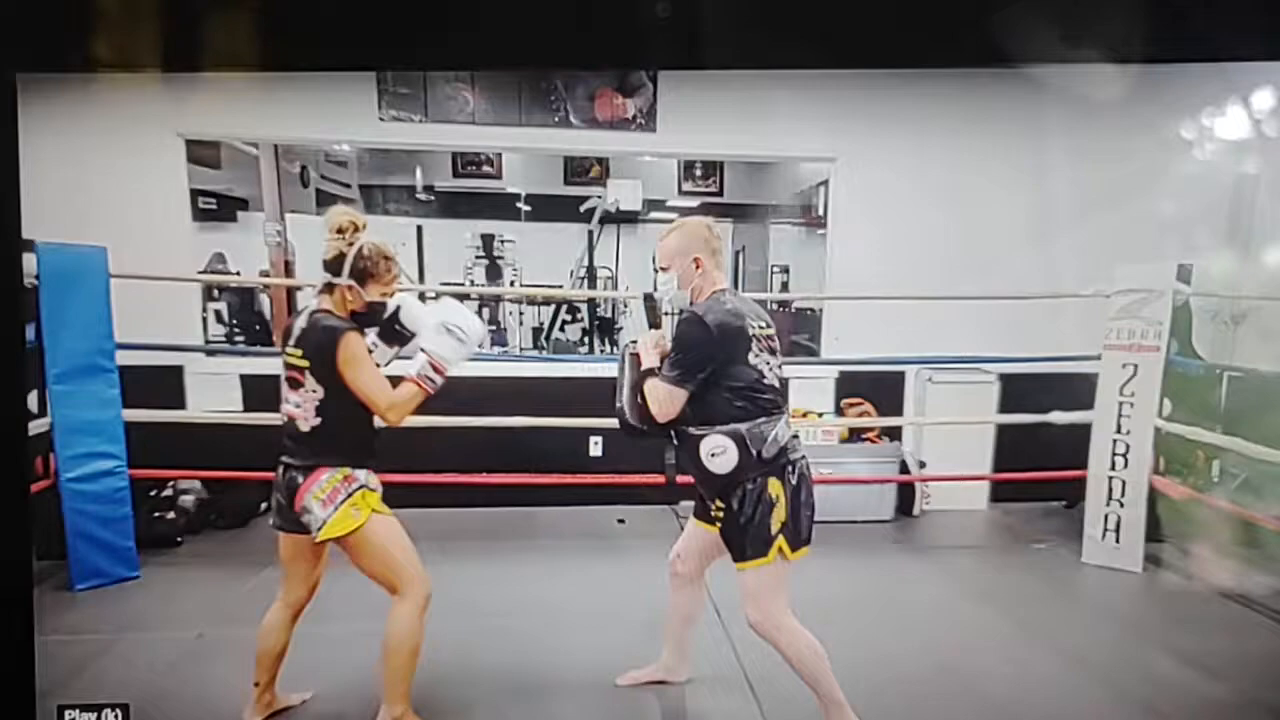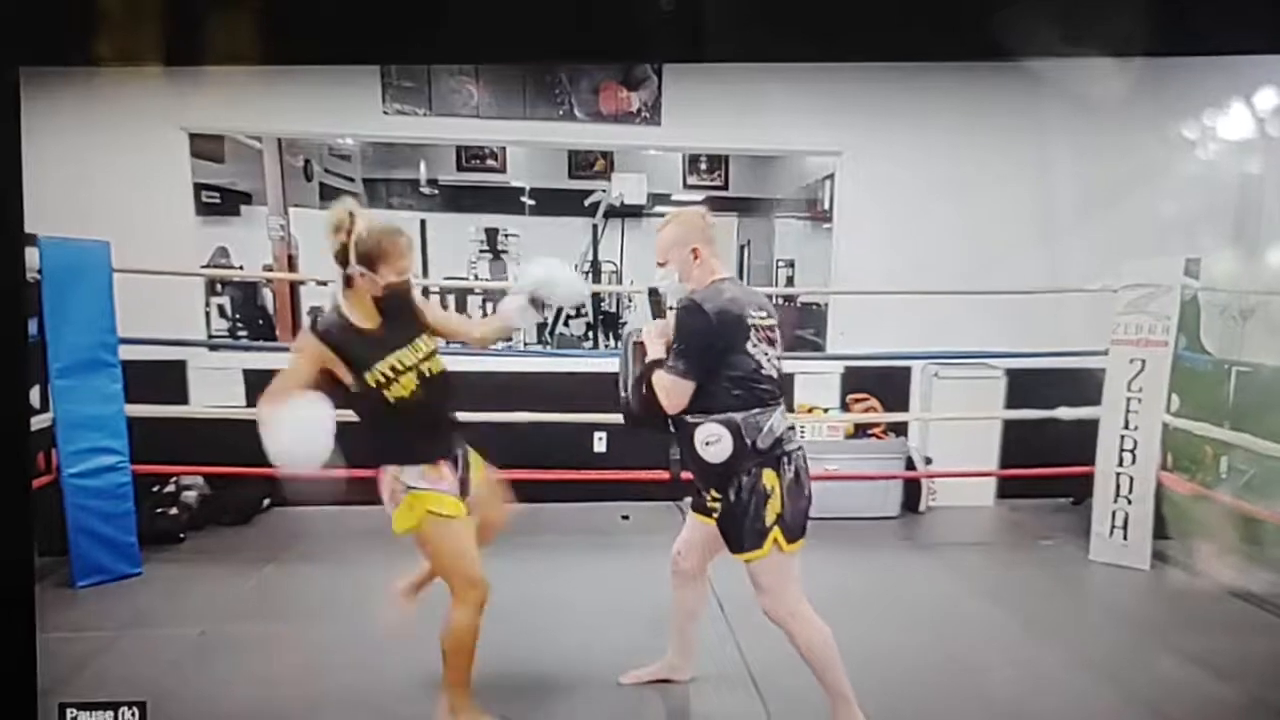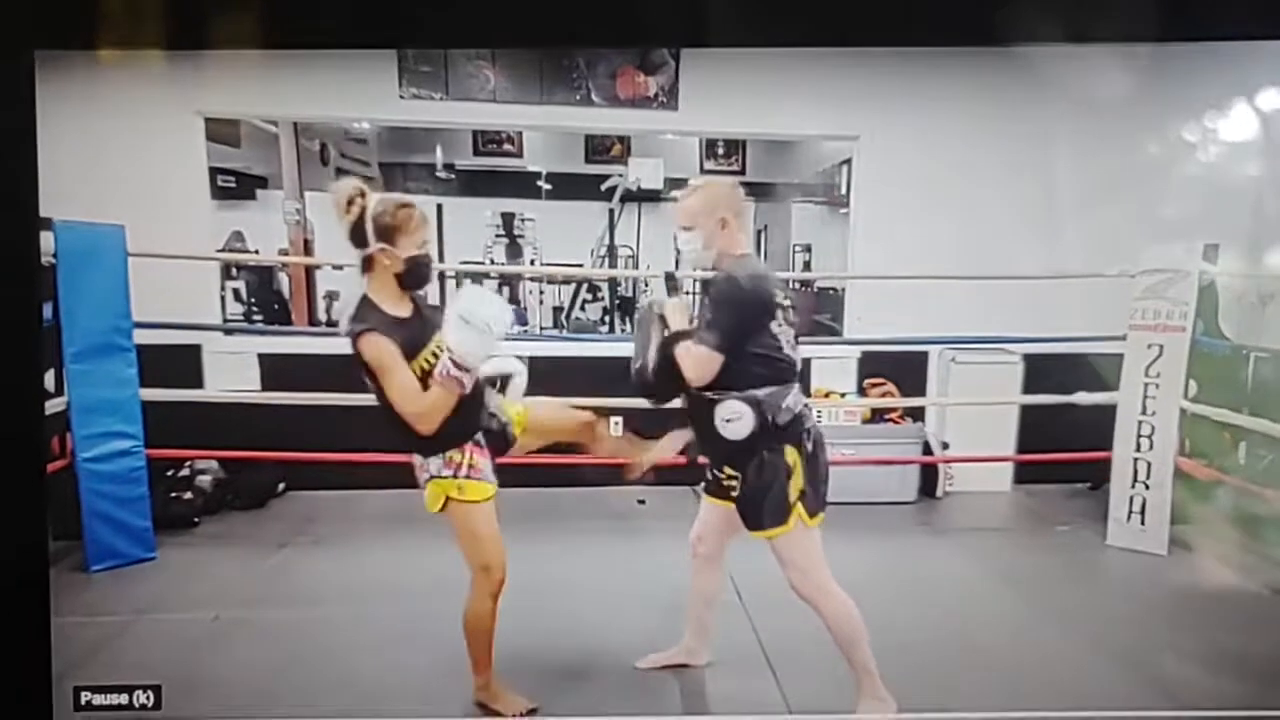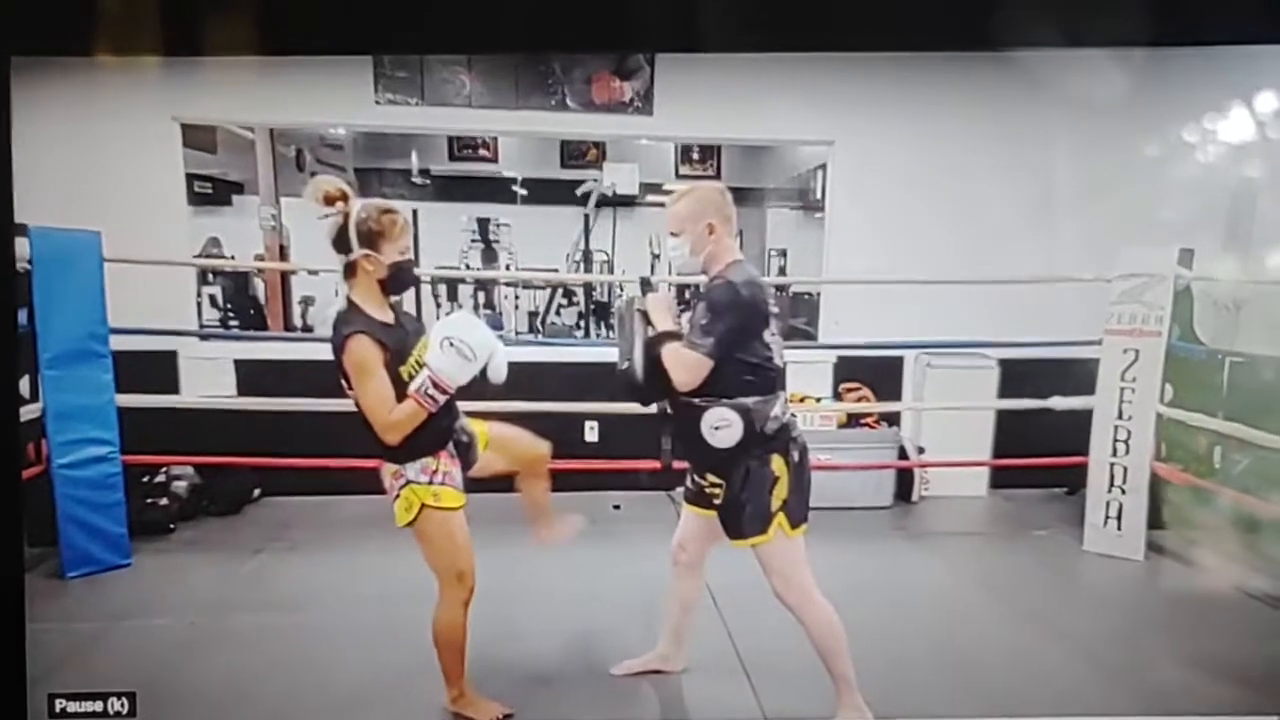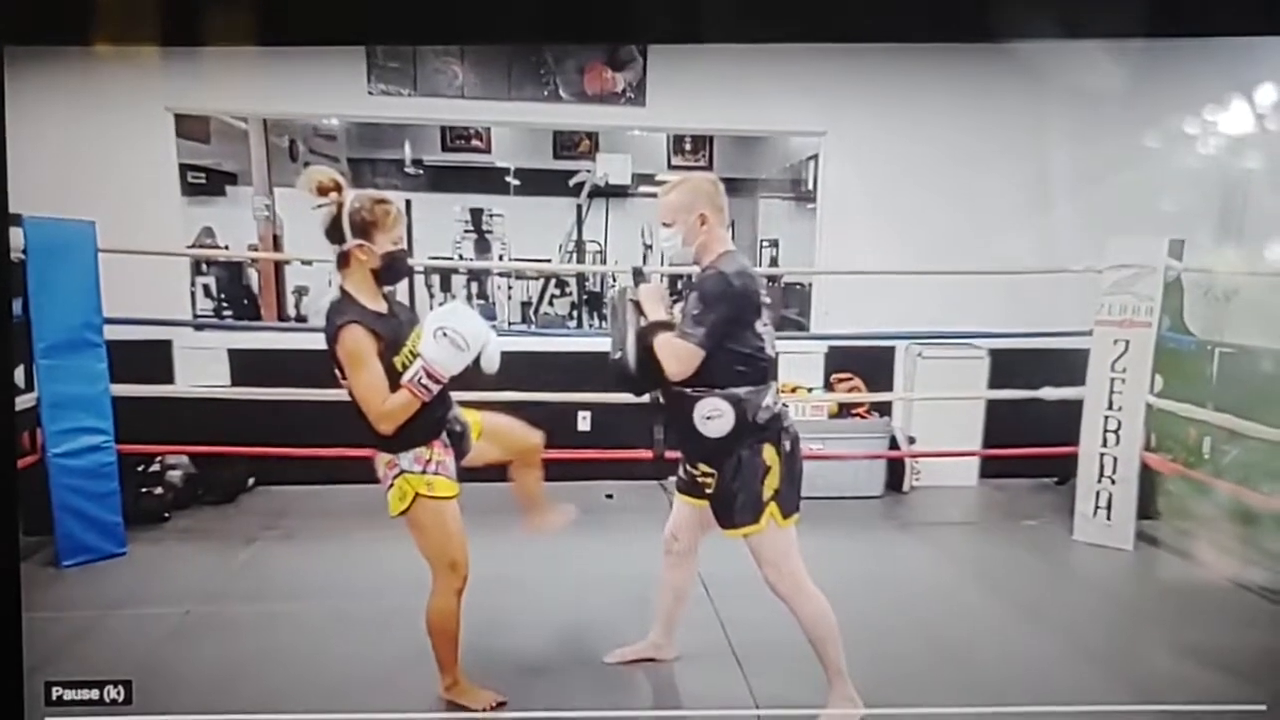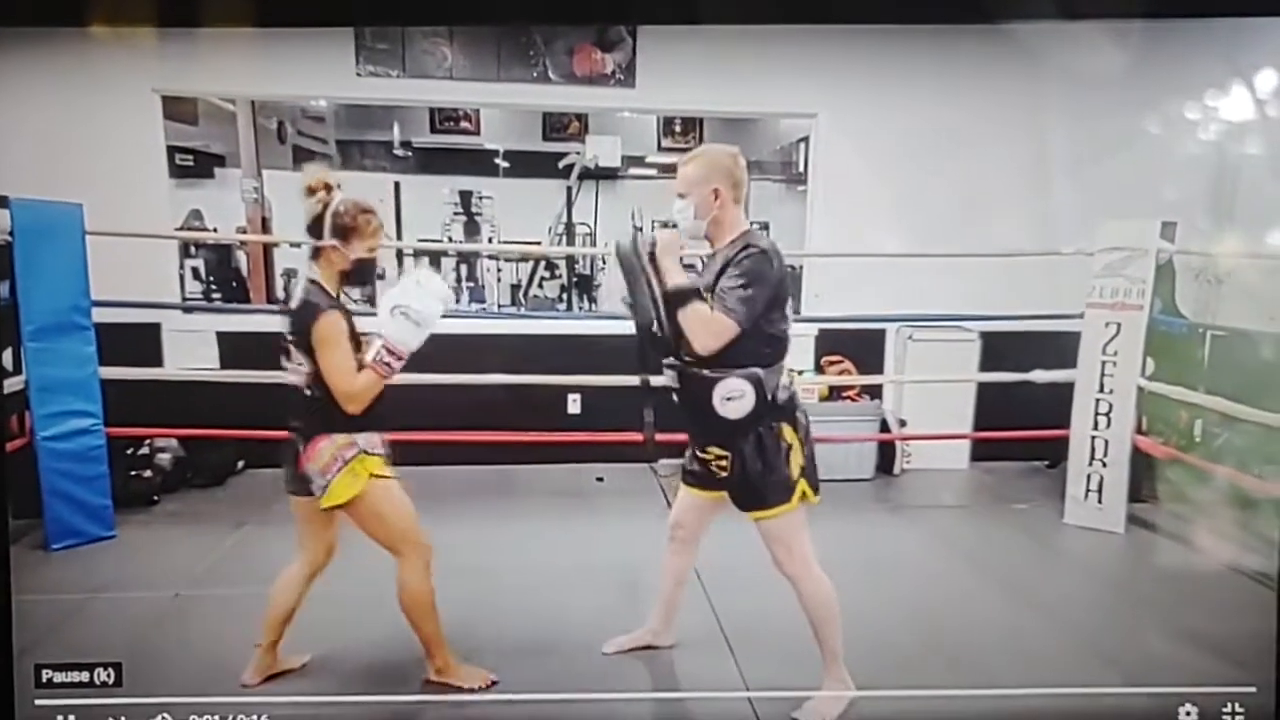
dt=0.4s
person 1, frame 1
left shoulder: (703, 321)
right shoulder: (748, 313)
left elbow: (664, 407)
left wrist: (650, 360)
right wrist: (672, 357)
left hip: (760, 483)
right hip: (736, 478)
left knee: (767, 616)
right knee: (684, 564)
right ankle: (672, 664)
person 1, frame 2
left shoulder: (701, 310)
right shoulder: (750, 302)
left elbow: (672, 400)
left wrist: (658, 354)
right wrist: (676, 347)
left hip: (759, 473)
right hip: (735, 469)
left knee: (781, 605)
right knee: (686, 561)
right ankle: (677, 662)
person 1, frame 3
left shoulder: (736, 285)
right shoulder: (750, 279)
left elbow: (699, 370)
left wrist: (677, 323)
right wrist: (682, 330)
left hip: (776, 451)
right hip: (742, 449)
left knee: (809, 580)
right knee: (704, 545)
right ankle: (694, 646)
person 1, frame 4
left shoulder: (732, 292)
right shoulder: (733, 286)
left elbow: (686, 374)
left wrist: (662, 322)
right wrist: (667, 330)
left hip: (761, 460)
right hip: (724, 456)
left knee: (792, 586)
right knee: (685, 552)
right ankle: (669, 652)
person 1, frame 5
left shoulder: (725, 282)
right shoulder: (720, 278)
left elbow: (678, 363)
left wrist: (654, 314)
right wrist: (657, 322)
left hip: (752, 449)
right hip: (714, 445)
left knee: (784, 575)
right knee: (677, 541)
right ankle: (660, 640)
person 1, frame 6
left shoulder: (756, 258)
right shoulder: (722, 257)
left elbow: (708, 339)
left wrist: (673, 275)
right wrist: (664, 286)
left hip: (762, 431)
left knee: (793, 557)
right knee: (682, 528)
right ankle: (659, 627)
person 2, frame 1
left shoulder: (302, 323)
right shoulder: (341, 337)
right elbow: (391, 407)
left wrist: (388, 340)
right wrist: (437, 359)
left hip: (294, 479)
right hip: (335, 485)
left knee: (292, 596)
right knee: (414, 589)
person 2, frame 2
left shoulder: (408, 306)
right shoulder: (326, 337)
left elbow: (476, 333)
right elbow: (276, 400)
left wrist: (524, 303)
left hip: (447, 446)
right hip: (412, 475)
left knee: (491, 524)
right knee: (473, 590)
left ankle: (418, 581)
person 2, frame 3
left shoulder: (412, 300)
right shoulder: (373, 333)
right elbow: (423, 419)
left wrist: (482, 355)
right wrist: (463, 357)
left hip: (485, 416)
right hip: (450, 457)
left knee: (581, 421)
right knee: (490, 574)
left ankle: (634, 455)
person 2, frame 4
left shoulder: (388, 309)
right shoulder: (358, 337)
right elbow: (391, 428)
left wrist: (464, 351)
right wrist: (444, 375)
left hip: (453, 435)
right hip: (420, 469)
left knee: (537, 452)
right knee: (459, 584)
left ankle: (545, 524)
person 2, frame 5
left shoulder: (381, 301)
right shoulder: (352, 326)
right elbow: (384, 417)
left wrist: (461, 336)
right wrist: (436, 363)
left hip: (443, 431)
right hip: (410, 459)
left knee: (530, 441)
right knee: (451, 574)
left ankle: (535, 512)
right ankle: (454, 685)
person 2, frame 6
left shoulder: (312, 296)
right shoulder: (325, 312)
left elbow: (345, 366)
right elbow: (352, 396)
left wrist: (395, 325)
right wrist: (398, 342)
left hip: (313, 448)
right hip: (340, 451)
left knee: (312, 557)
right knee: (416, 551)
left ankle: (264, 659)
right ankle: (441, 664)
